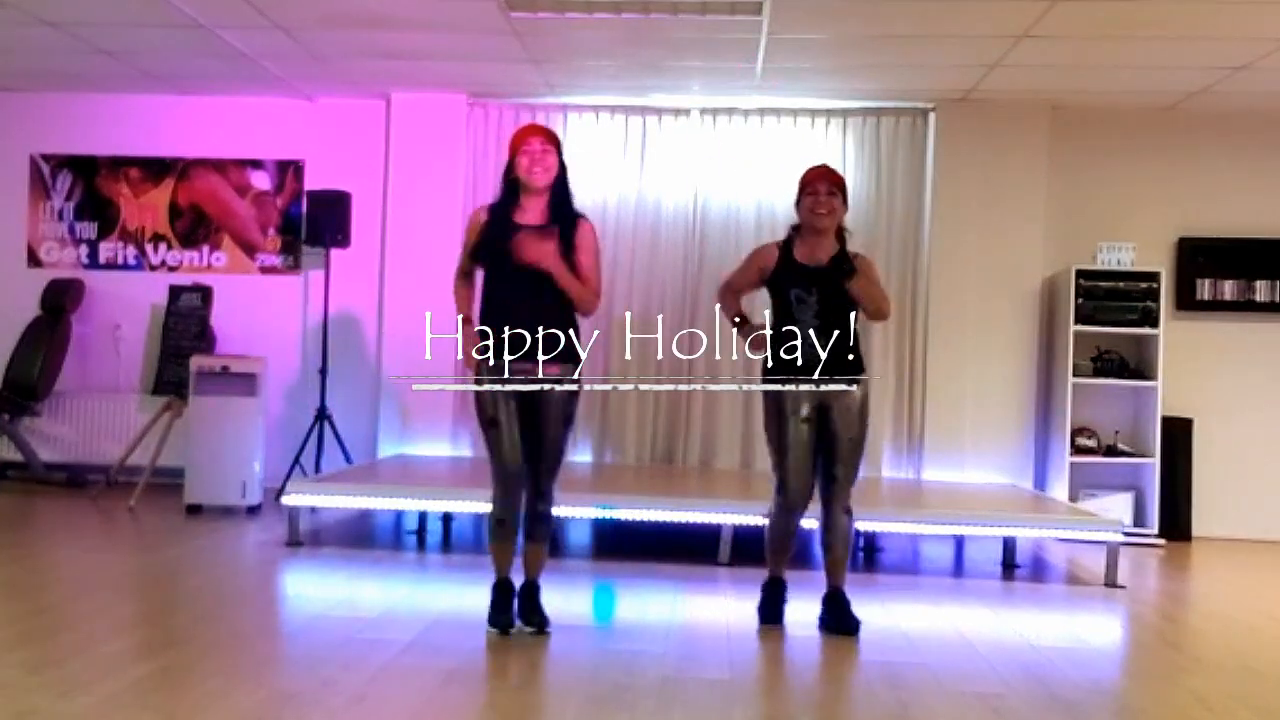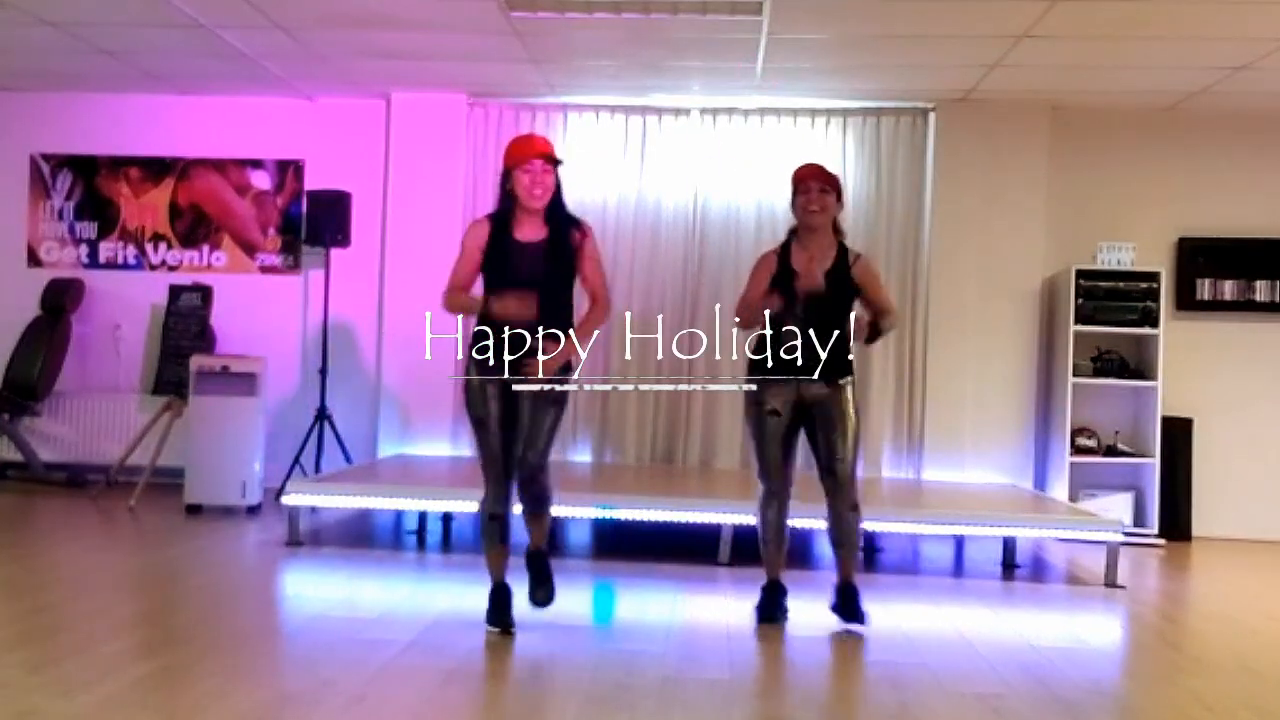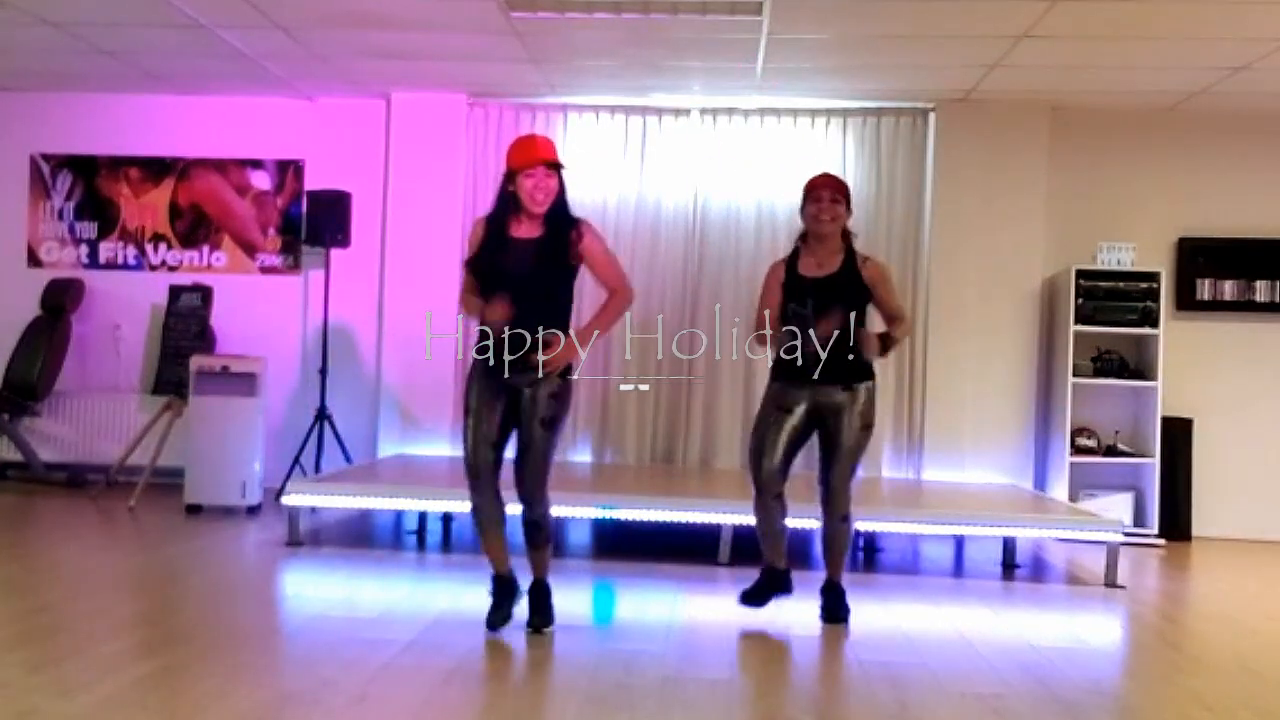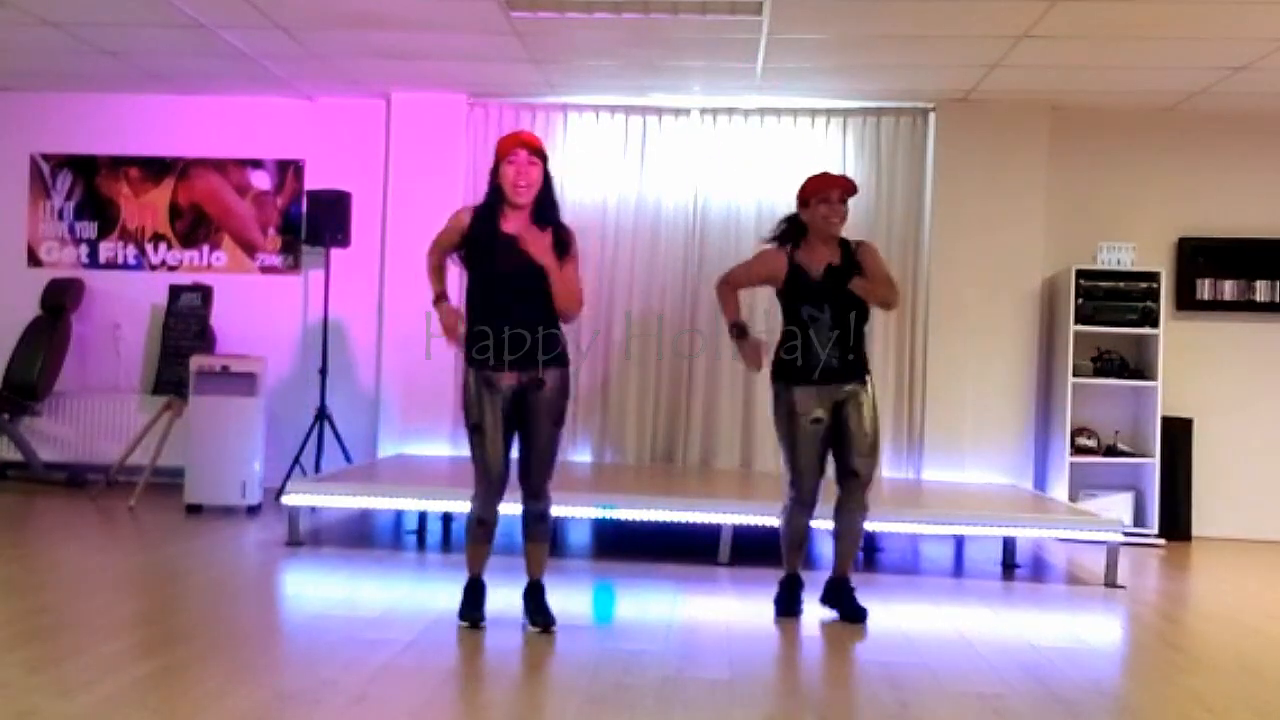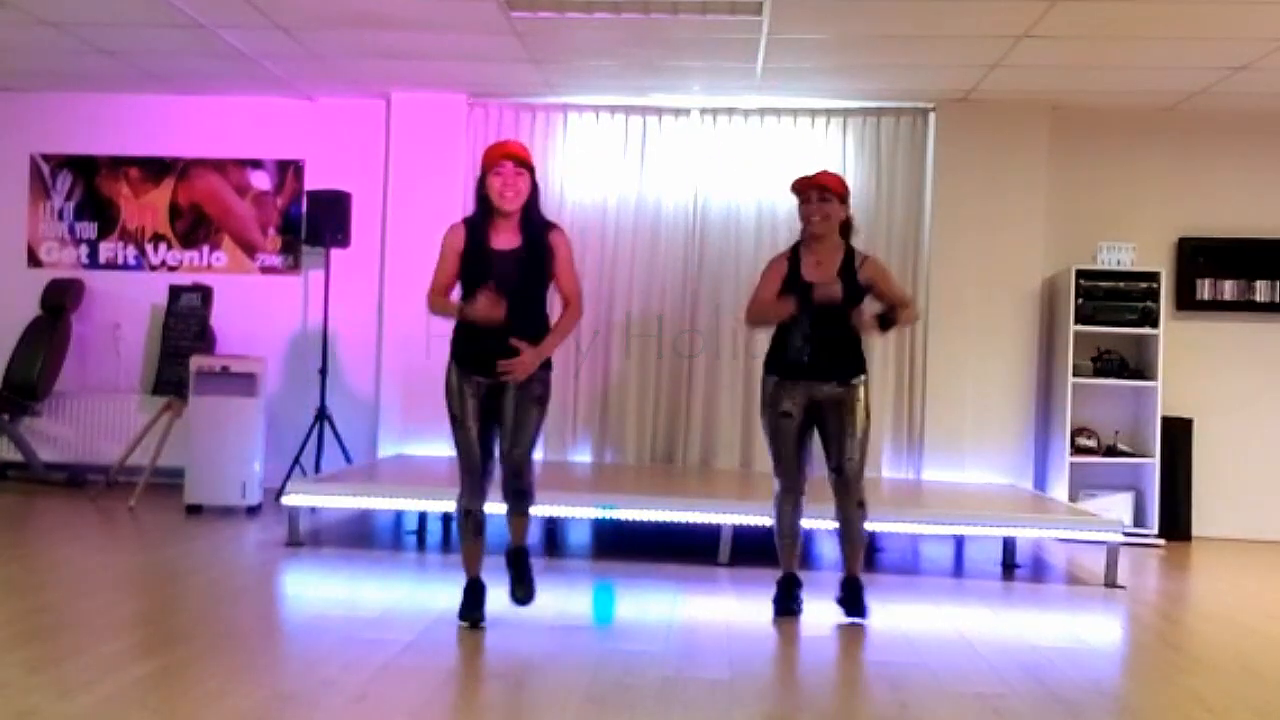
dt=0.3s
person 1, frame 1
left shoulder: (577, 227)
right shoulder: (487, 220)
left elbow: (590, 300)
right elbow: (463, 276)
left wrist: (551, 264)
right wrist: (468, 327)
left hip: (557, 366)
right hip: (499, 365)
left knee: (542, 482)
right knee: (510, 480)
left ankle: (532, 590)
right ankle: (503, 586)
person 1, frame 2
left shoulder: (575, 235)
right shoulder: (484, 231)
left elbow: (600, 302)
right elbow: (453, 298)
left wrist: (567, 347)
right wrist: (492, 306)
left hip: (548, 368)
right hip: (489, 368)
left knee: (533, 467)
right knee: (498, 481)
left ankle: (539, 554)
right ankle: (499, 589)
person 1, frame 3
left shoulder: (576, 234)
right shoulder: (485, 230)
left elbow: (620, 294)
right elbow: (468, 295)
left wrist: (575, 341)
right wrist: (483, 312)
left hip: (547, 376)
right hip: (492, 369)
left knee: (532, 486)
right knee: (480, 478)
left ankle: (541, 587)
right ankle: (502, 579)
person 1, frame 4
left shoulder: (559, 236)
right shoulder: (470, 221)
left elbow: (571, 309)
right elbow: (436, 255)
left wrist: (546, 261)
right wrist: (442, 304)
left hip: (546, 370)
right hip: (486, 371)
left knee: (535, 485)
right knee: (491, 482)
left ankle: (535, 589)
right ankle: (474, 582)
person 1, frame 5
left shoulder: (551, 240)
right shoulder: (462, 236)
left elbow: (574, 303)
right elbow: (433, 304)
left wrist: (543, 349)
right wrist: (466, 310)
left hip: (527, 371)
right hip: (470, 370)
left knee: (515, 466)
right knee: (474, 479)
left ankle: (518, 548)
right ankle: (472, 583)
person 2, frame 1
left shoulder: (857, 264)
right shoulder: (773, 255)
left elbow: (881, 309)
right elbow: (727, 292)
left wrist: (832, 268)
right wrist: (746, 328)
left hip: (846, 386)
right hip: (791, 386)
left knee: (837, 494)
right knee: (793, 493)
left ankle: (836, 598)
right ankle: (774, 584)
person 2, frame 2
left shoulder: (854, 265)
right shoulder: (772, 262)
left elbow: (886, 314)
right elbow: (743, 318)
left wrist: (868, 329)
right wrist: (792, 295)
left hip: (831, 385)
right hip: (773, 384)
left knee: (842, 486)
right knee: (775, 487)
left ankle: (847, 588)
right ankle: (773, 588)
person 2, frame 3
left shoulder: (865, 266)
right shoulder: (783, 270)
left elbow: (899, 320)
right elbow: (764, 329)
left wrist: (881, 342)
right wrist: (808, 334)
left hip: (849, 390)
right hip: (792, 386)
left knee: (836, 492)
right knee: (765, 473)
left ankle: (833, 587)
right ankle: (774, 570)
person 2, frame 4
left shoulder: (861, 255)
right shoulder: (780, 260)
left elbow: (890, 298)
right elbow: (726, 285)
left wrist: (832, 275)
right wrist: (741, 335)
left hip: (853, 387)
right hip: (798, 388)
left knee: (857, 481)
right knee: (805, 490)
left ankle: (839, 583)
right ankle: (791, 579)
person 2, frame 5
left shoulder: (862, 266)
right shoulder: (784, 263)
left elbow: (908, 308)
right elbow: (755, 316)
left wrist: (881, 319)
right wrist: (810, 296)
left hip: (842, 385)
right hip: (784, 383)
left knee: (848, 482)
right knee: (789, 485)
left ankle: (852, 582)
right ankle: (788, 580)
